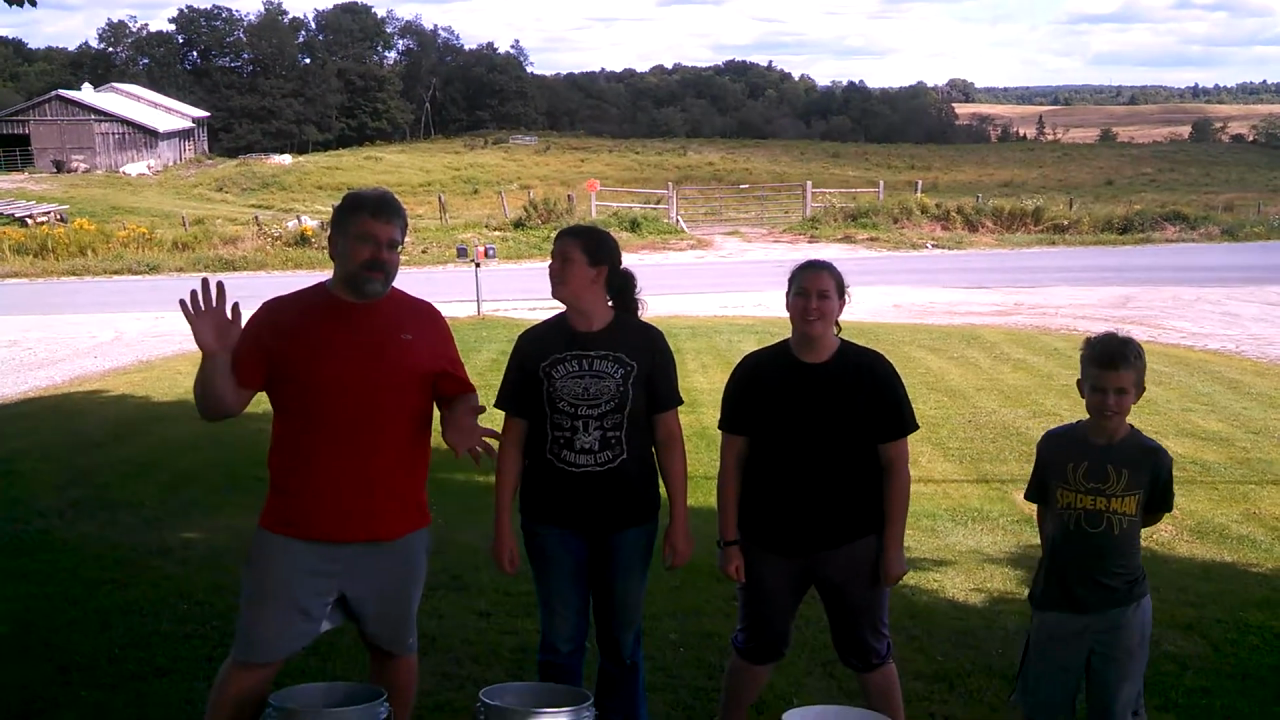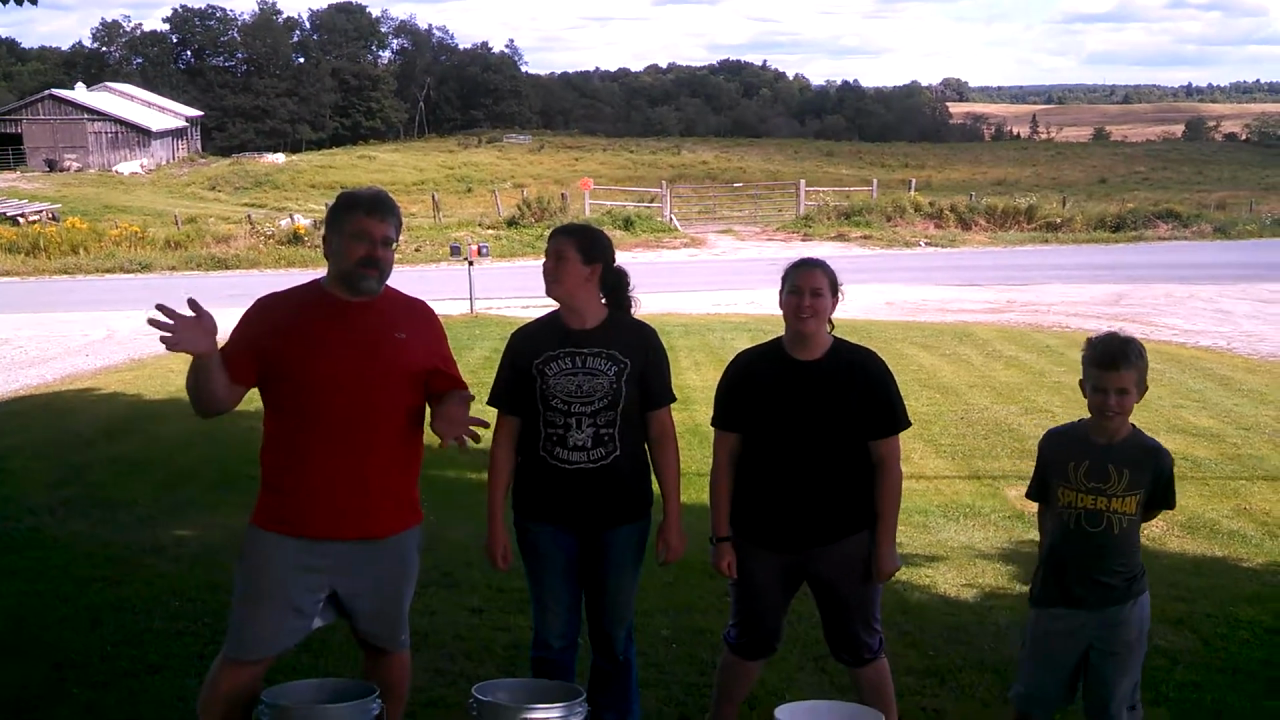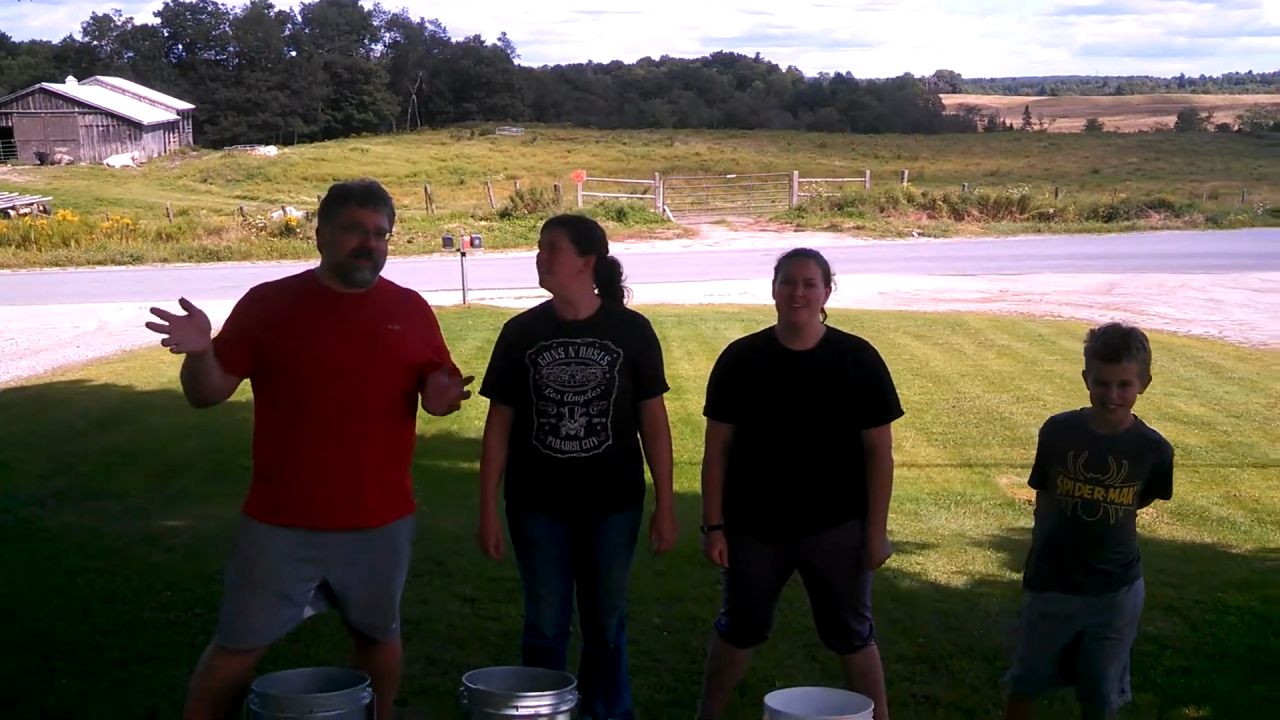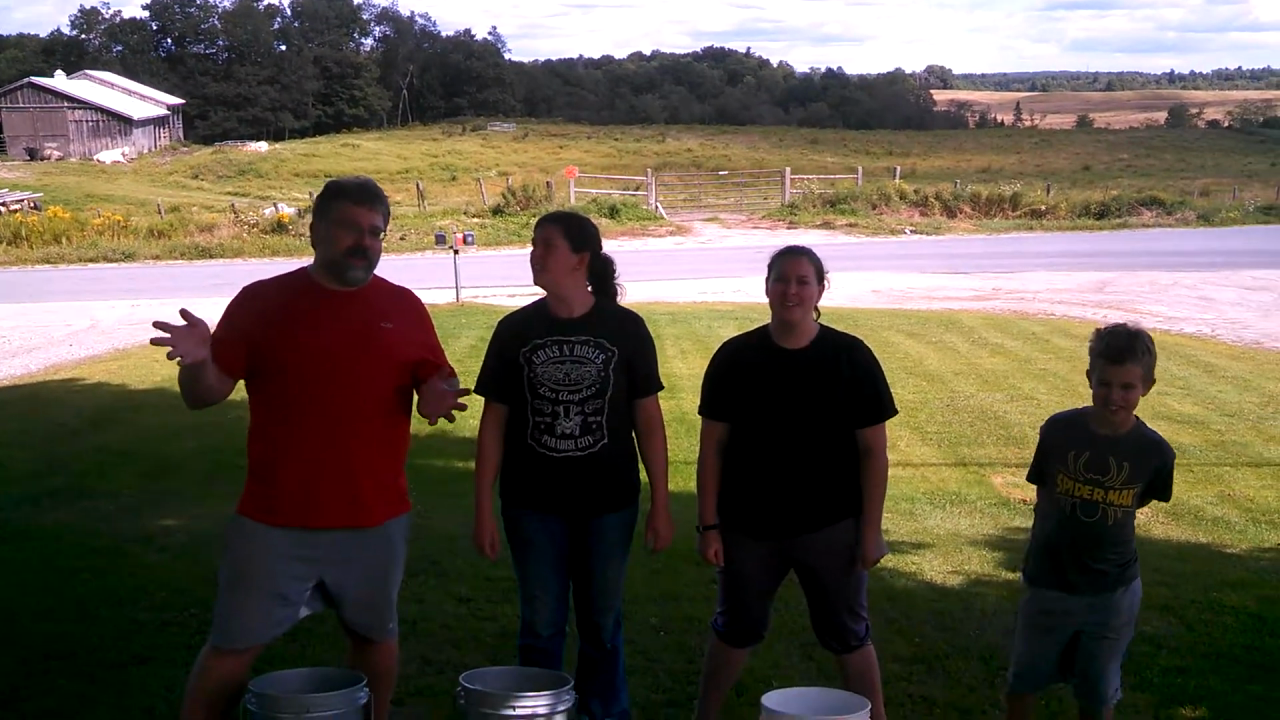
dt=0.1s
person 1, frame 1
left shoulder: (423, 320)
right shoulder: (281, 316)
left elbow: (459, 398)
right elbow: (219, 406)
left wrist: (461, 421)
right wrist: (217, 355)
left hip: (396, 533)
right hip: (296, 534)
left knee: (394, 648)
right knee: (255, 657)
person 1, frame 2
left shoulder: (416, 318)
right shoulder: (275, 313)
left elbow: (453, 395)
right elbow: (214, 401)
left wrist: (450, 413)
right wrist: (204, 355)
left hip: (388, 530)
right hip: (288, 530)
left knee: (387, 644)
right knee: (246, 654)
person 1, frame 3
left shoulder: (408, 308)
right shoulder: (267, 303)
left elbow: (446, 381)
right elbow: (207, 392)
left wrist: (439, 395)
right wrist: (200, 355)
left hip: (380, 520)
right hip: (279, 521)
left knee: (378, 634)
right knee: (237, 644)
person 1, frame 4
left shoulder: (403, 307)
right shoulder: (261, 300)
left elbow: (438, 382)
right elbow: (205, 394)
left wrist: (435, 399)
right wrist: (198, 362)
left hip: (374, 519)
right hip: (274, 520)
left knee: (374, 633)
right knee: (232, 644)
person 2, frame 1
left shoulder: (645, 343)
right shoulder: (534, 344)
left elbow: (667, 434)
right elbow: (514, 436)
left wrist: (679, 520)
right wrist: (502, 522)
left hip: (628, 518)
right hip: (552, 519)
left knee: (621, 639)
right knee: (560, 640)
person 2, frame 2
left shoulder: (639, 340)
right shoulder: (528, 342)
left elbow: (660, 431)
right elbow: (507, 433)
left wrist: (673, 516)
right wrist: (495, 518)
left hip: (621, 515)
right hip: (545, 516)
left knee: (614, 635)
right knee: (553, 636)
person 2, frame 3
left shoulder: (631, 330)
right shoulder: (520, 332)
left elbow: (653, 420)
right elbow: (499, 423)
left wrist: (665, 505)
right wrist: (488, 508)
left hip: (613, 504)
right hip: (537, 505)
left knee: (605, 624)
right knee: (545, 625)
person 2, frame 4
left shoulder: (625, 327)
right shoulder: (514, 329)
left elbow: (648, 419)
right elbow: (494, 421)
left wrist: (660, 503)
right wrist: (483, 507)
left hip: (608, 503)
right hip: (533, 504)
left knee: (602, 624)
right knee: (541, 625)
person 3, frame 1
left shoulder: (872, 371)
right shoulder: (755, 371)
left elbow: (895, 465)
right elbow: (733, 461)
left wrist: (893, 547)
right wrist: (730, 540)
left hip: (853, 543)
right hip: (770, 543)
left knee: (869, 653)
right knee: (756, 647)
person 3, frame 2
left shoulder: (864, 369)
right shoulder: (748, 368)
left elbow: (886, 461)
right elbow: (726, 457)
left wrist: (885, 542)
right wrist: (722, 535)
left hip: (845, 539)
right hip: (762, 538)
left knee: (861, 647)
right knee: (748, 642)
person 3, frame 3
left shoulder: (857, 359)
right shoulder: (740, 358)
left elbow: (878, 451)
right elbow: (718, 447)
left wrist: (876, 531)
right wrist: (713, 525)
left hip: (836, 527)
right hip: (753, 527)
left knee: (852, 636)
right knee: (737, 630)
person 3, frame 4
left shoulder: (851, 357)
right shoulder: (734, 357)
left elbow: (873, 450)
right elbow: (713, 446)
left wrist: (871, 530)
right wrist: (709, 524)
left hip: (831, 526)
right hip: (748, 526)
left knee: (848, 635)
right knee: (734, 630)
person 4, frame 1
left shoulder: (1151, 458)
right shoulder: (1054, 445)
left elbow: (1153, 515)
left wrist: (1109, 533)
right wrist: (1055, 555)
left hip: (1123, 606)
right hip: (1057, 599)
person 4, frame 2
left shoulder: (1153, 457)
right shoulder: (1056, 443)
left elbow: (1151, 510)
left wrist: (1107, 531)
right wrist: (1054, 553)
left hip: (1121, 603)
right hip: (1056, 596)
person 4, frame 3
left shoulder: (1153, 449)
right shoulder: (1056, 431)
left elbow: (1145, 499)
left wrist: (1101, 518)
right wrist: (1044, 544)
left hip: (1115, 590)
right hip: (1050, 581)
right knee: (1025, 678)
person 4, frame 4
left shoulder: (1154, 451)
right shoulder: (1058, 429)
left wrist: (1102, 518)
right wrist: (1042, 543)
left hip: (1113, 590)
right hip: (1048, 579)
right knee: (1025, 674)
